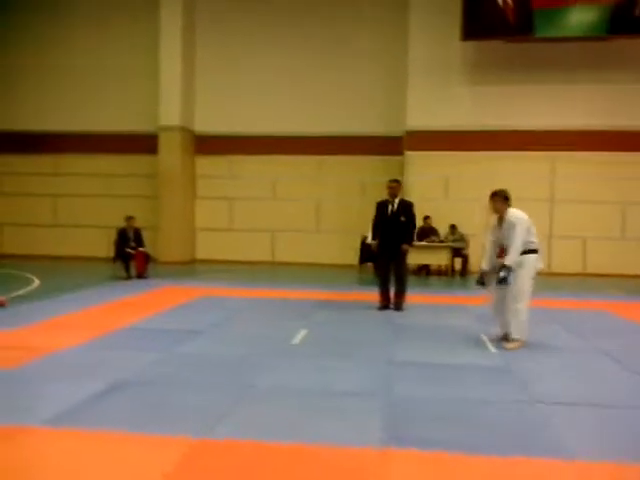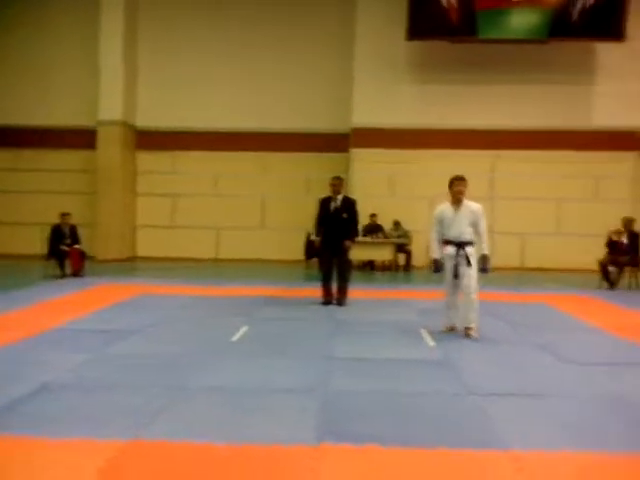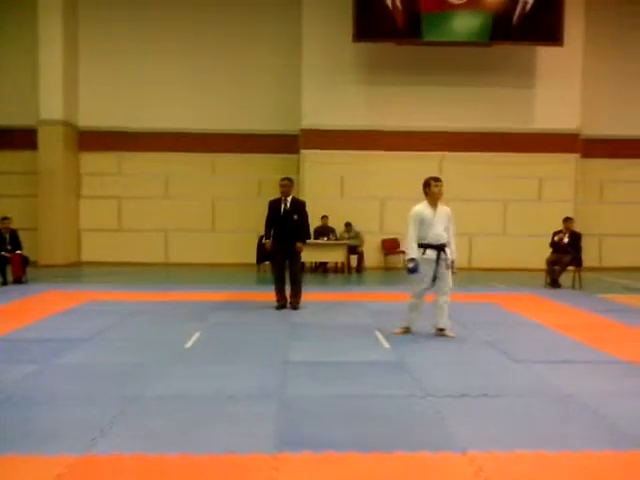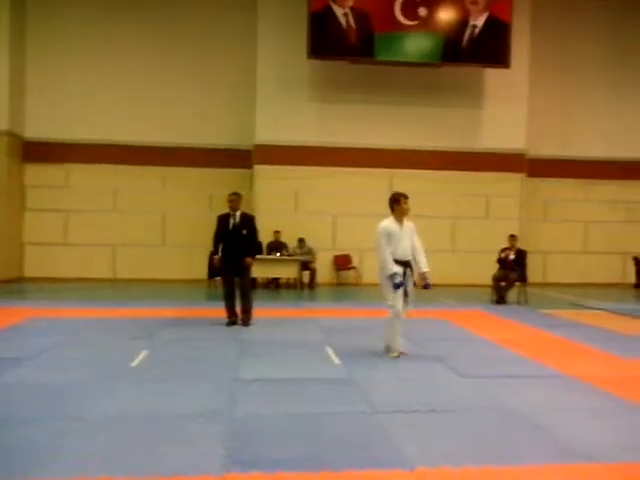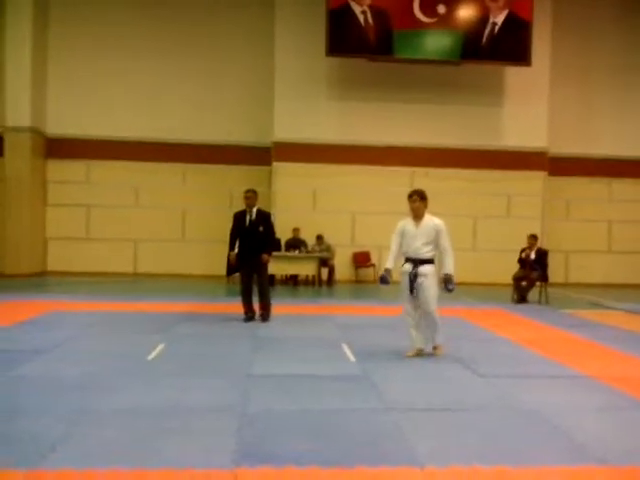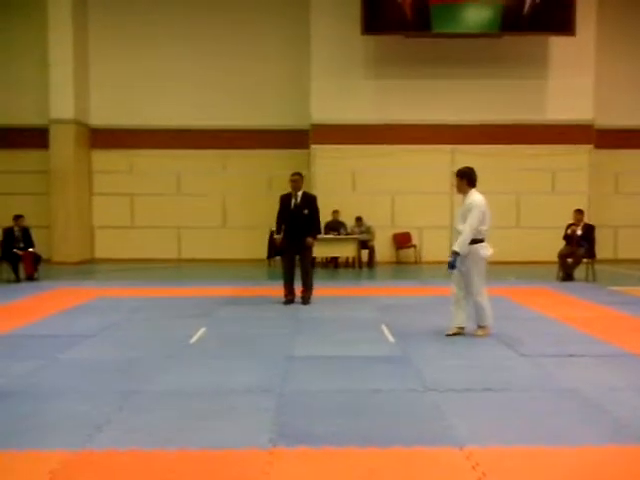
dt=0.5s
person 1, frame 1
left shoulder: (518, 218)
right shoulder: (497, 222)
left elbow: (517, 243)
right elbow: (492, 247)
left wrist: (507, 266)
right wrist: (485, 269)
left hip: (526, 259)
right hip: (511, 259)
left knee: (517, 298)
right knee: (499, 296)
left ankle: (518, 337)
right ankle: (507, 331)
person 1, frame 2
left shoulder: (475, 208)
right shoulder: (441, 210)
left elbow: (482, 232)
right elbow: (435, 235)
left wrist: (484, 255)
right wrist: (435, 257)
left hip: (468, 251)
right hip: (449, 252)
left knee: (470, 289)
right knee: (450, 289)
left ankle: (469, 326)
right ankle: (451, 323)
person 1, frame 3
left shoulder: (446, 211)
right shoulder: (417, 211)
left elbow: (450, 236)
right elbow: (412, 236)
left wrist: (452, 258)
right wrist: (411, 258)
left hip: (442, 255)
right hip: (425, 255)
left knee: (444, 292)
right knee: (419, 292)
left ankle: (442, 326)
right ankle: (408, 325)
person 1, frame 4
left shoulder: (410, 227)
right shoulder: (384, 226)
left elbow: (417, 250)
right elbow: (384, 252)
left wrist: (423, 271)
right wrist: (393, 274)
left hip: (407, 271)
right hip: (391, 271)
left knee: (402, 309)
right knee: (397, 309)
left ankle: (392, 344)
right ankle: (395, 346)
person 1, frame 5
left shoulder: (436, 224)
right shoulder: (403, 225)
left elbow: (445, 249)
right elbow: (395, 248)
left wrist: (448, 273)
right wrist: (388, 268)
left hip: (427, 270)
right hip: (409, 270)
left knee: (429, 308)
right knee: (411, 310)
left ankle: (436, 343)
right ankle: (418, 346)
person 1, frame 6
left shoulder: (476, 201)
right shoulder: (468, 200)
left elbow: (470, 229)
left wrist: (456, 251)
right wrist: (458, 250)
left hip: (474, 250)
right hip: (465, 250)
left knee: (476, 289)
right knee: (458, 288)
left ankle: (484, 325)
right ankle: (459, 325)
person 2, frame 1
left shoulder: (407, 205)
right shoulder: (381, 205)
left elbow: (411, 225)
right elbow: (376, 223)
left wrist: (407, 243)
right wrist: (374, 239)
left hip: (400, 245)
right hip: (383, 244)
left knee: (400, 274)
right knee: (383, 273)
left ankle: (398, 301)
right ankle: (384, 301)
person 2, frame 2
left shoulder: (350, 202)
right shoulder: (324, 201)
left elbow: (354, 222)
right elbow: (320, 220)
left wrist: (350, 239)
right wrist: (318, 236)
left hip: (342, 241)
right hip: (326, 240)
left knee: (343, 270)
right knee: (325, 269)
left ankle: (341, 296)
right ankle: (327, 296)
person 2, frame 3
left shoulder: (300, 204)
right shoulder: (273, 203)
left elbow: (304, 224)
right elbow: (269, 222)
left wrist: (301, 241)
right wrist: (268, 239)
left hip: (294, 243)
right hip: (277, 243)
left knee: (295, 273)
right knee: (278, 273)
left ankle: (295, 300)
right ankle: (281, 300)
person 2, frame 4
left shoulder: (249, 218)
right shoulder: (222, 218)
left elbow: (254, 239)
right elbow: (217, 237)
left wrist: (251, 256)
right wrist: (216, 254)
left hip: (243, 259)
right hip: (226, 259)
left knee: (245, 289)
right knee: (228, 289)
left ankle: (246, 316)
right ankle: (232, 316)
person 2, frame 5
left shoulder: (265, 215)
right shoulder: (238, 216)
left elbow: (271, 235)
right elbow: (234, 234)
left wrist: (267, 253)
right wrist: (232, 251)
left hip: (260, 256)
right hip: (244, 255)
left knee: (263, 285)
right knee: (245, 285)
left ankle: (265, 312)
right ankle: (249, 312)
person 2, frame 6
left shoulder: (310, 198)
right shoulder: (284, 198)
left elbow: (315, 219)
right elbow: (280, 217)
left wrist: (312, 236)
right wrist: (278, 233)
left hip: (305, 239)
right hip: (288, 238)
left knee: (306, 268)
right knee: (288, 268)
left ankle: (306, 295)
right ankle: (289, 295)
